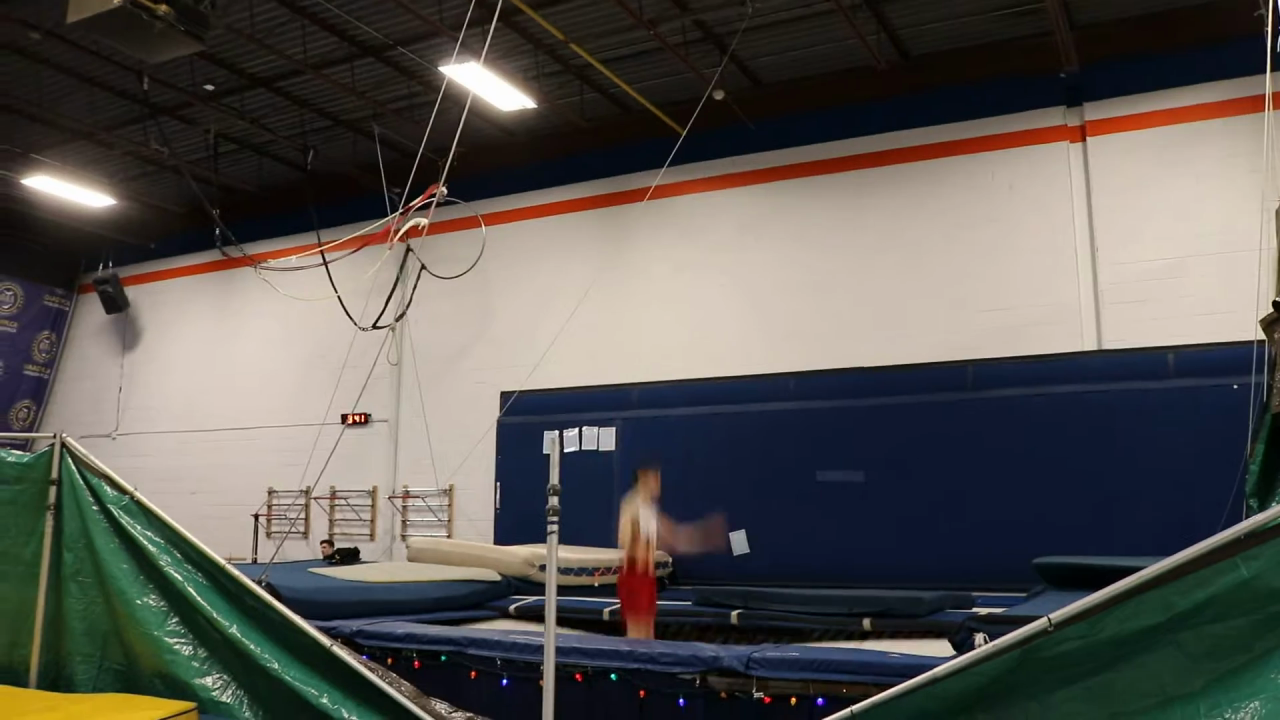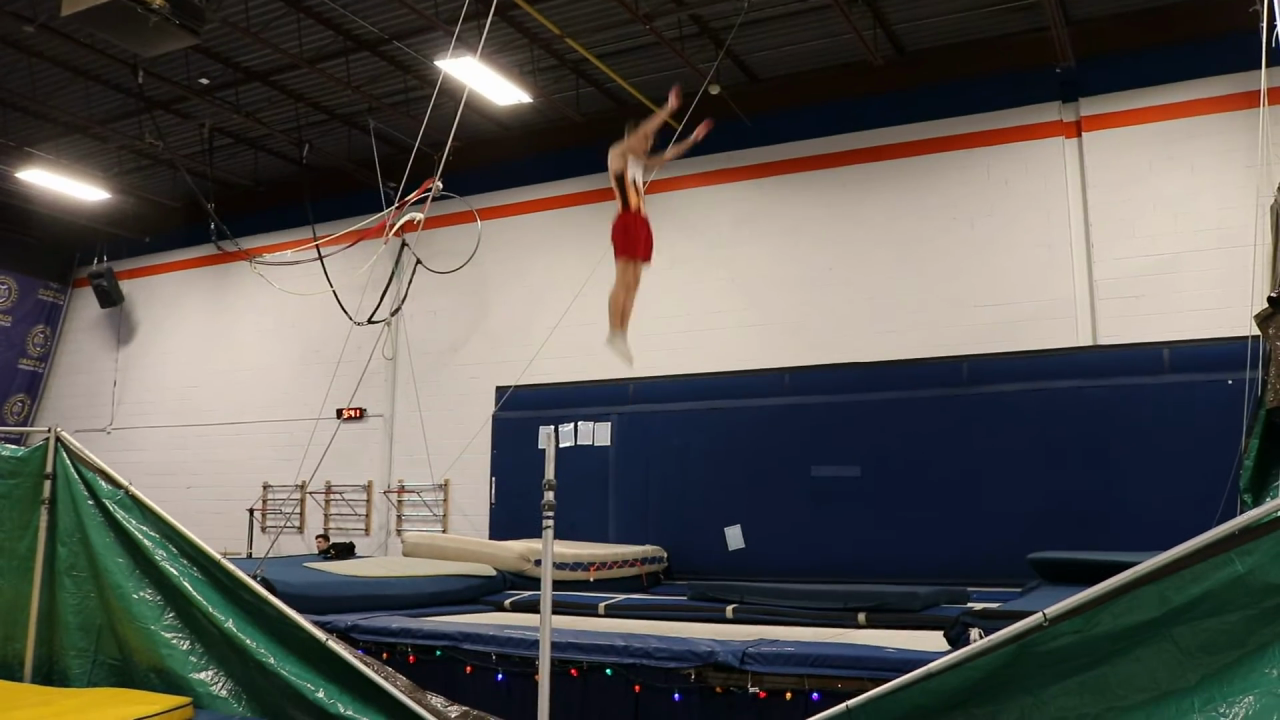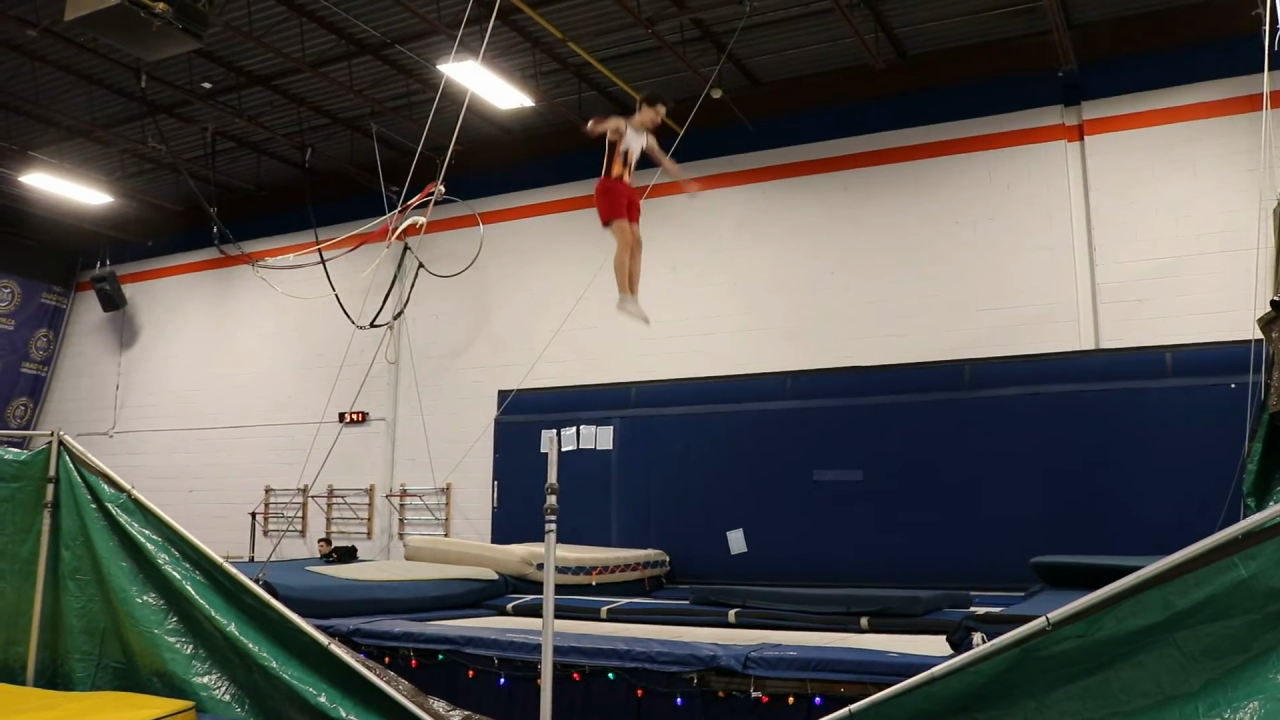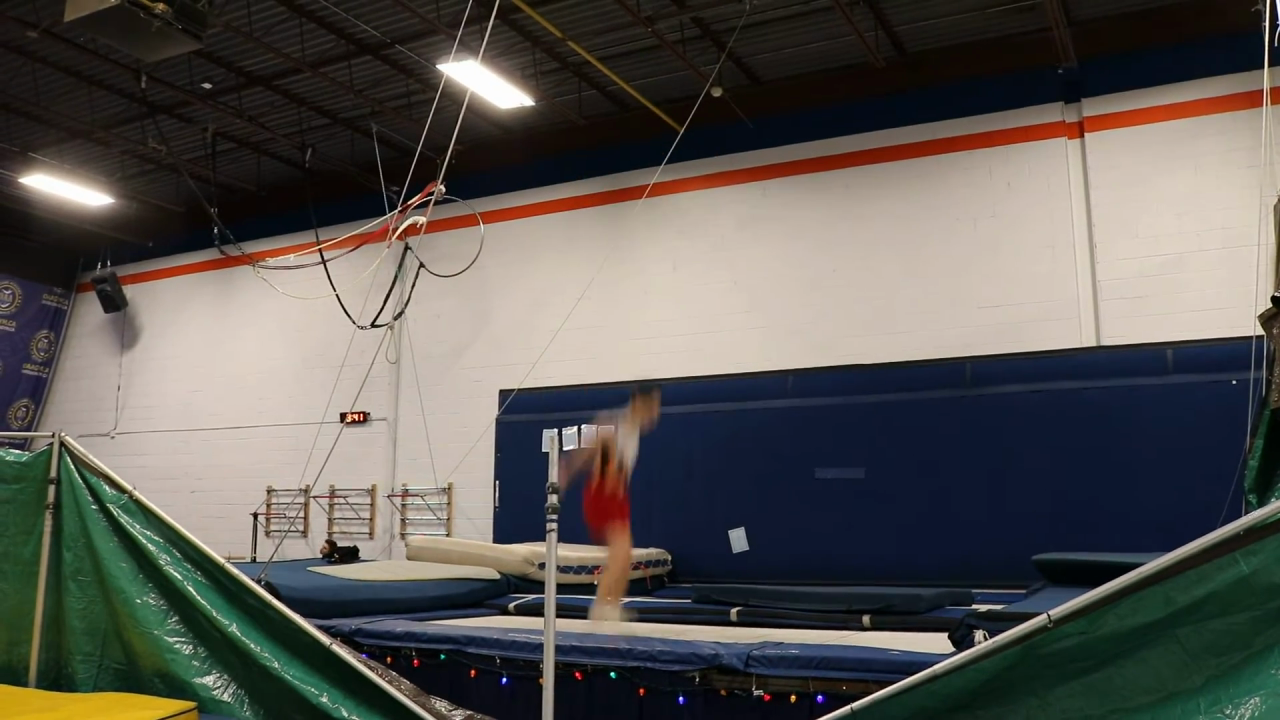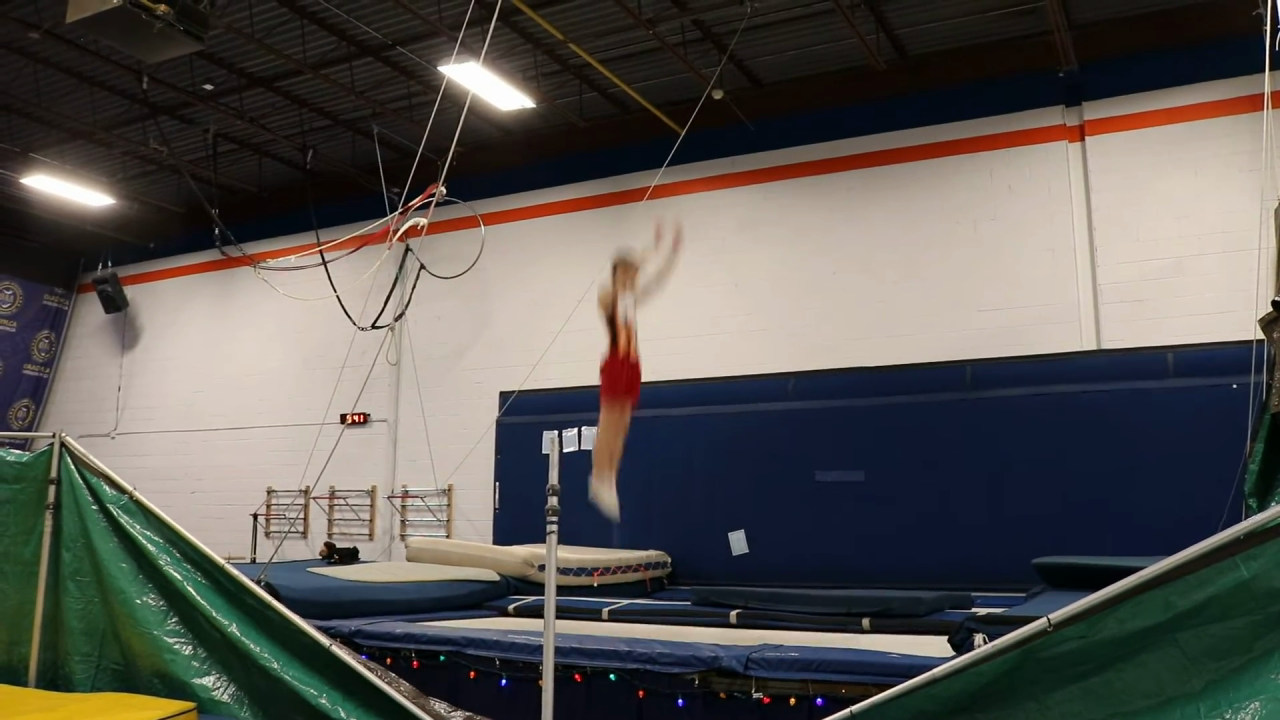
dt=0.5s
person 1, frame 1
left shoulder: (653, 513)
right shoulder: (629, 511)
left elbow: (674, 539)
right elbow: (624, 543)
left wrist: (704, 538)
left hip: (647, 579)
right hip: (633, 579)
left knee: (646, 636)
right knee: (637, 632)
person 1, frame 2
left shoulder: (638, 163)
right shoulder: (617, 155)
left elbow: (666, 156)
right elbow: (642, 131)
left wrist: (693, 138)
right wrist: (669, 108)
left hip: (640, 224)
right hip: (627, 223)
left knee: (632, 283)
right knee: (624, 280)
left ankle: (622, 336)
right ankle: (615, 334)
person 1, frame 3
left shoulder: (646, 138)
right shoulder: (620, 125)
left elbow: (665, 161)
right elbow: (597, 127)
left wrist: (687, 182)
right wrist: (596, 125)
left hip: (625, 189)
right hip: (609, 188)
left knee: (635, 243)
right knee: (625, 242)
left ankle: (632, 300)
right ankle: (624, 299)
person 1, frame 4
left shoulder: (635, 431)
right shoulder: (611, 429)
right elbow: (583, 456)
right wrist: (565, 474)
left hip: (617, 497)
right hip: (601, 496)
left knee: (622, 556)
right knee: (621, 551)
left ankle: (610, 607)
right ankle: (602, 607)
person 1, frame 5
left shoulder: (630, 298)
right shoulder: (608, 296)
left elbow: (658, 280)
right elbow: (623, 272)
left wrist: (672, 252)
right wrist: (652, 251)
left hip: (632, 365)
right hip: (616, 364)
left knee: (620, 427)
right knee: (608, 426)
left ankle: (609, 481)
right ankle: (598, 481)
